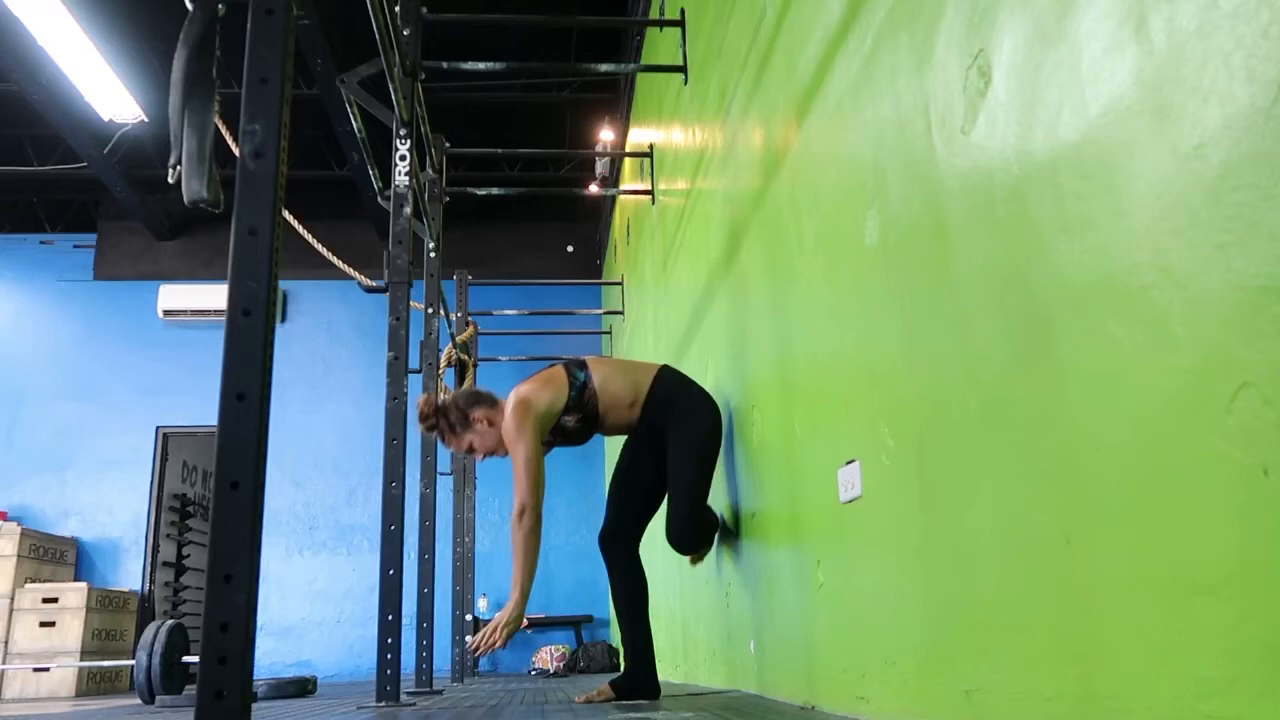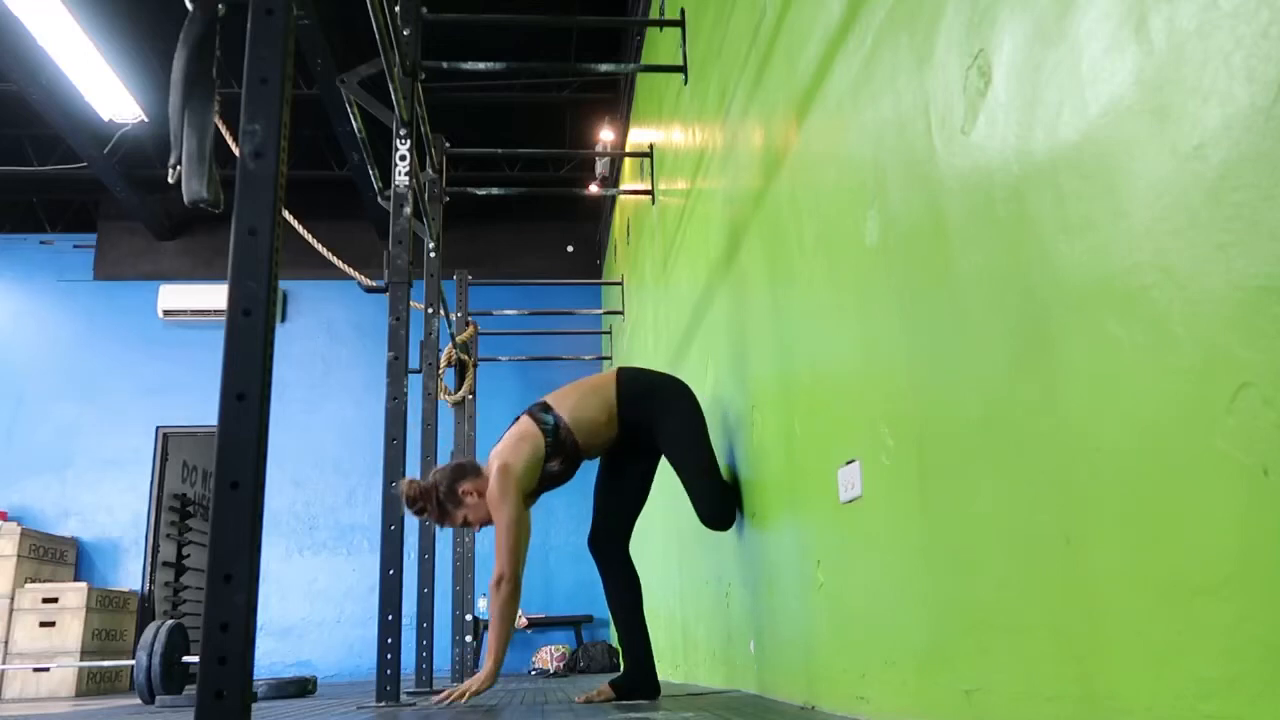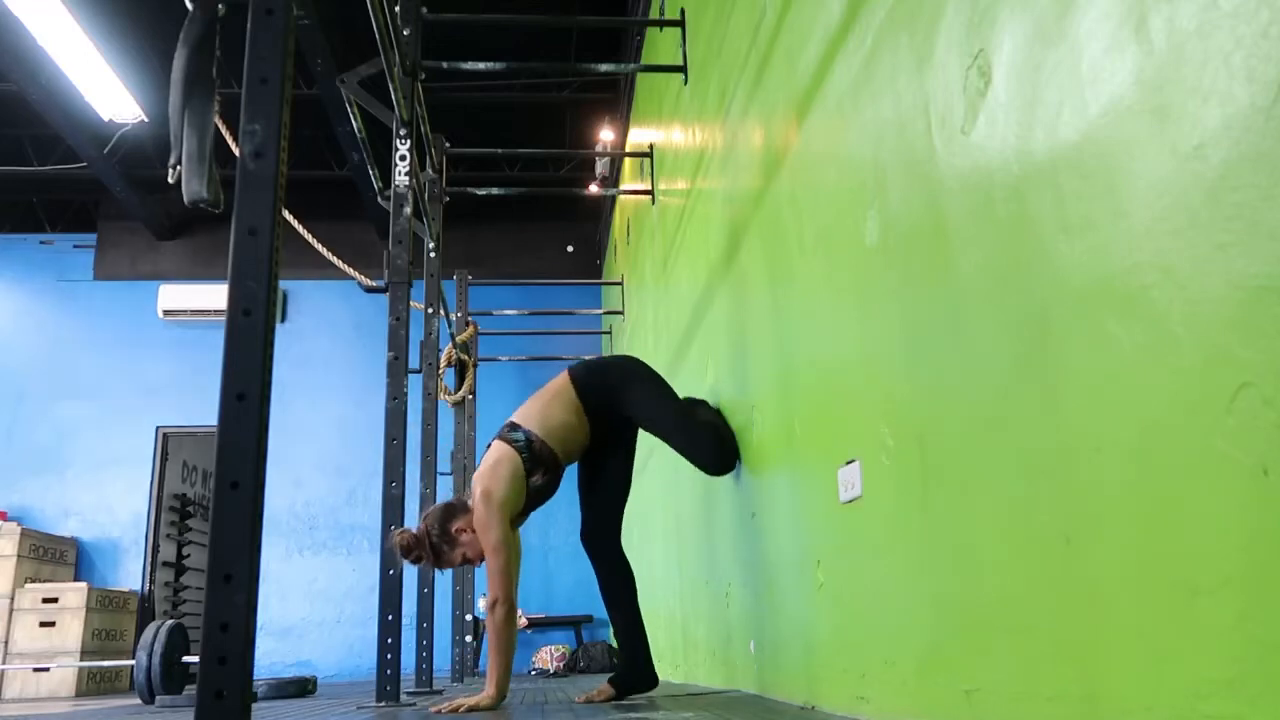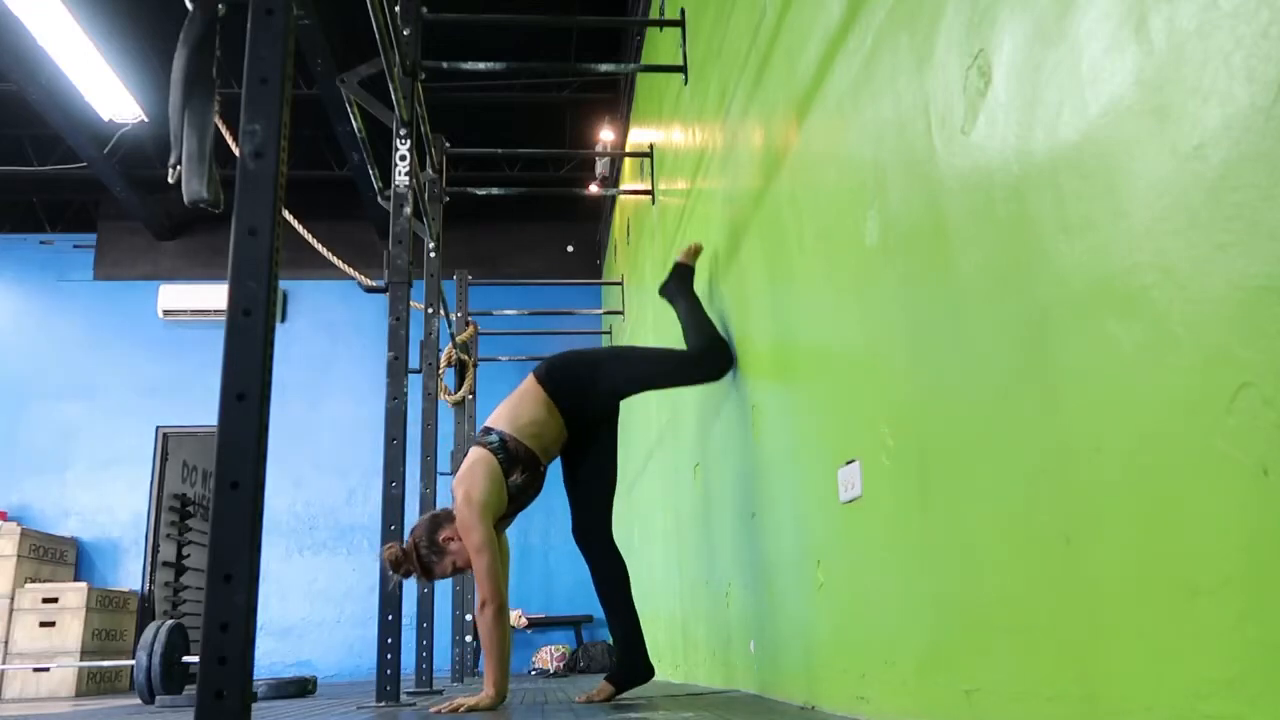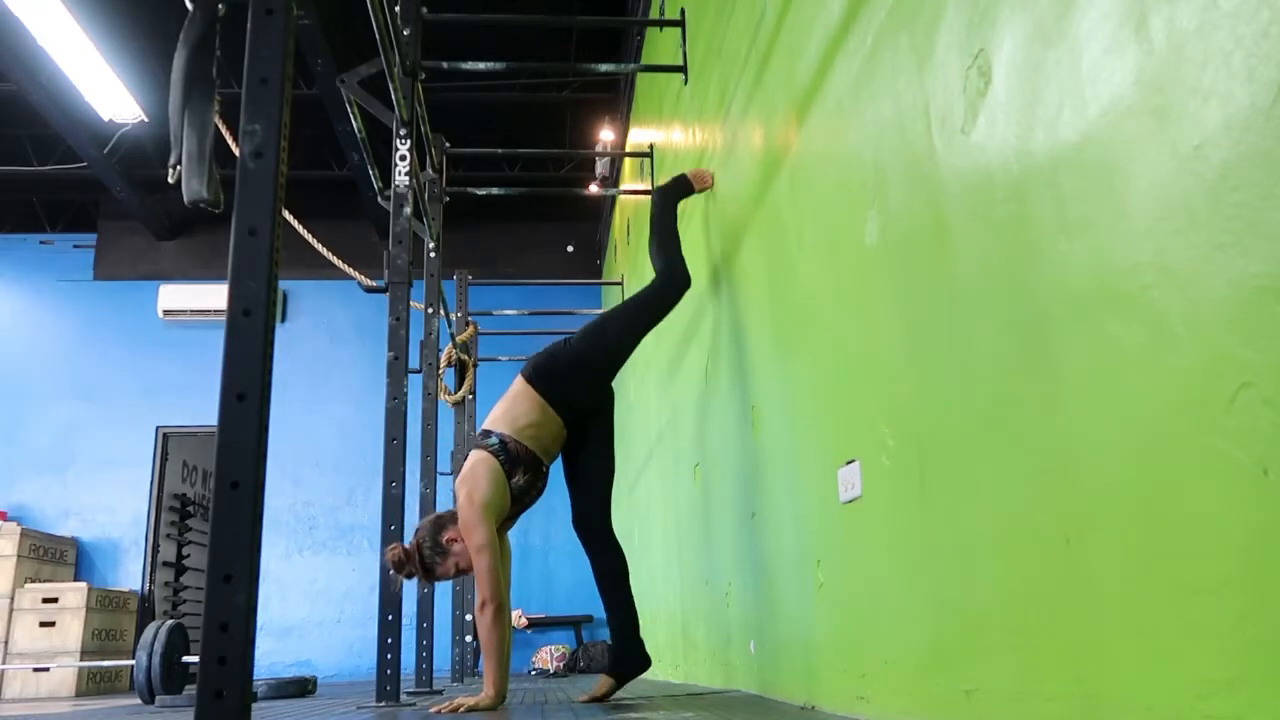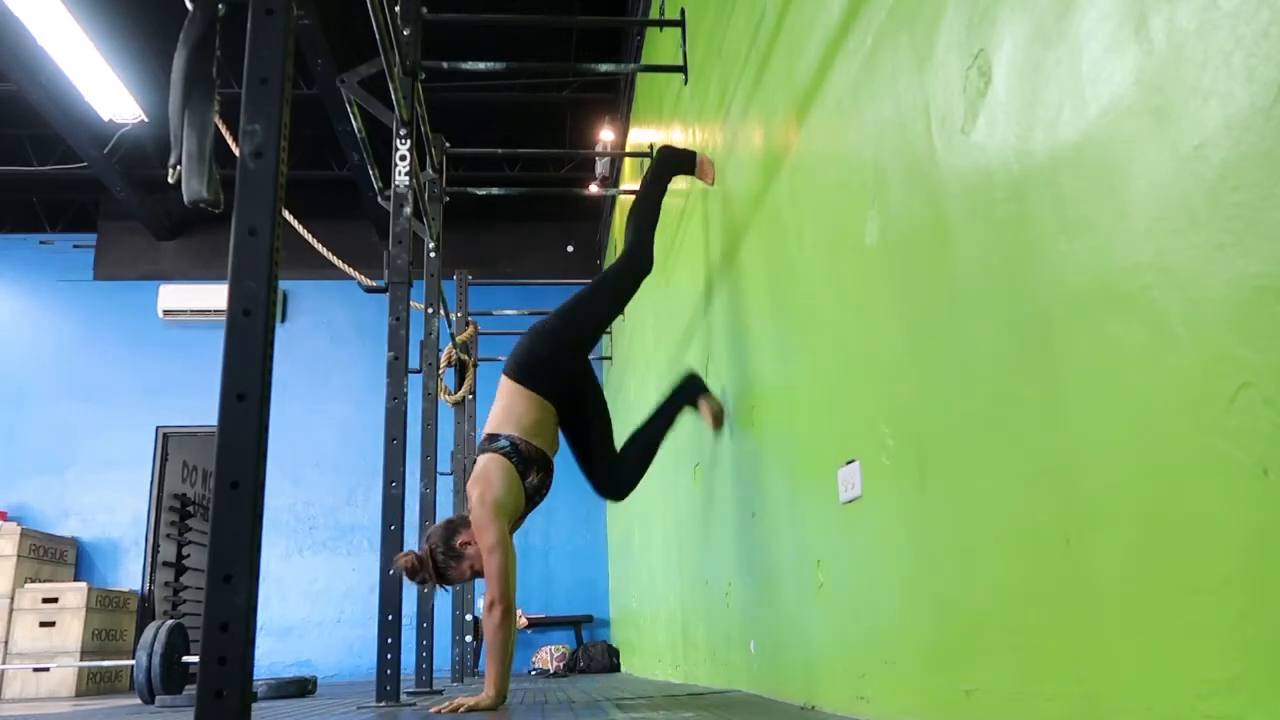
dt=0.4s
person 1, frame 1
left shoulder: (520, 412)
right shoulder: (522, 416)
left elbow: (527, 512)
right elbow: (525, 514)
left wrist: (516, 605)
right wrist: (515, 604)
left hip: (682, 408)
right hip: (652, 422)
left knee: (683, 535)
right knee: (617, 540)
left ankle: (704, 523)
right ankle: (639, 674)
person 1, frame 2
left shoulder: (504, 474)
right shoulder: (502, 473)
left elbow: (506, 579)
right elbow: (508, 579)
left wrist: (489, 670)
right wrist: (491, 668)
left hip: (657, 401)
right hip: (629, 423)
left knee: (717, 512)
right knee: (606, 544)
right ankle: (639, 674)
person 1, frame 3
left shoulder: (488, 502)
right shoulder: (495, 506)
left elbow: (500, 603)
right elbow: (502, 602)
left wrist: (493, 691)
right wrist: (496, 688)
left hip: (613, 385)
right hip: (597, 408)
left knee: (716, 456)
right knee: (599, 540)
right ankle: (635, 668)
person 1, frame 4
left shoulder: (471, 508)
right shoulder: (483, 517)
left elbow: (489, 603)
right elbow: (494, 604)
left wrist: (492, 691)
right wrist: (497, 688)
left hip: (575, 387)
right hip: (573, 413)
left knee: (710, 360)
right knee: (592, 537)
left ankle: (678, 286)
right ankle: (631, 663)
person 1, frame 5
left shoulder: (475, 508)
right shoulder: (485, 517)
left elbow: (490, 604)
right elbow: (496, 603)
left wrist: (491, 693)
right wrist: (495, 690)
left hip: (568, 376)
right hip: (571, 400)
left knee: (671, 284)
right knee: (592, 524)
left ankle: (670, 196)
right ankle: (627, 654)
person 1, frame 6
left shoulder: (488, 507)
right shoulder: (490, 510)
left elbow: (499, 605)
right elbow: (500, 605)
left wrist: (492, 694)
right wrist: (495, 691)
left hip: (548, 360)
right hip: (550, 372)
left knee: (634, 264)
right knee: (614, 481)
left ankle: (673, 163)
right ankle: (686, 392)
